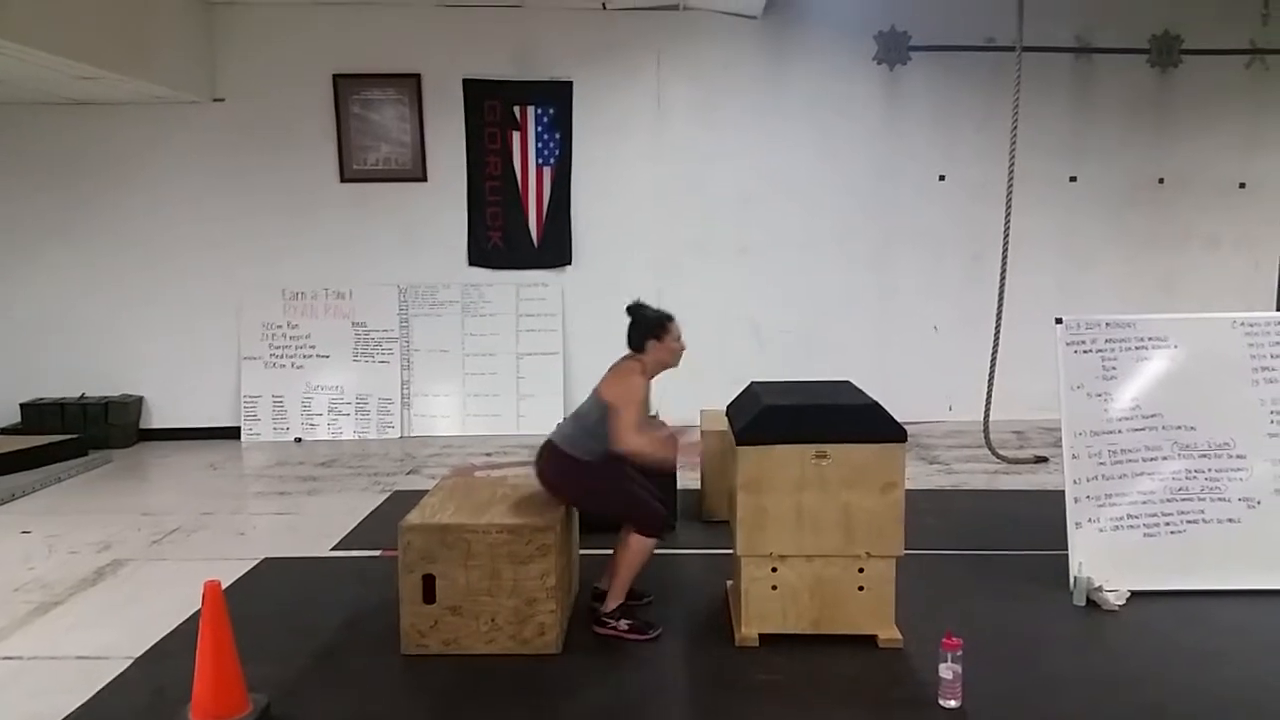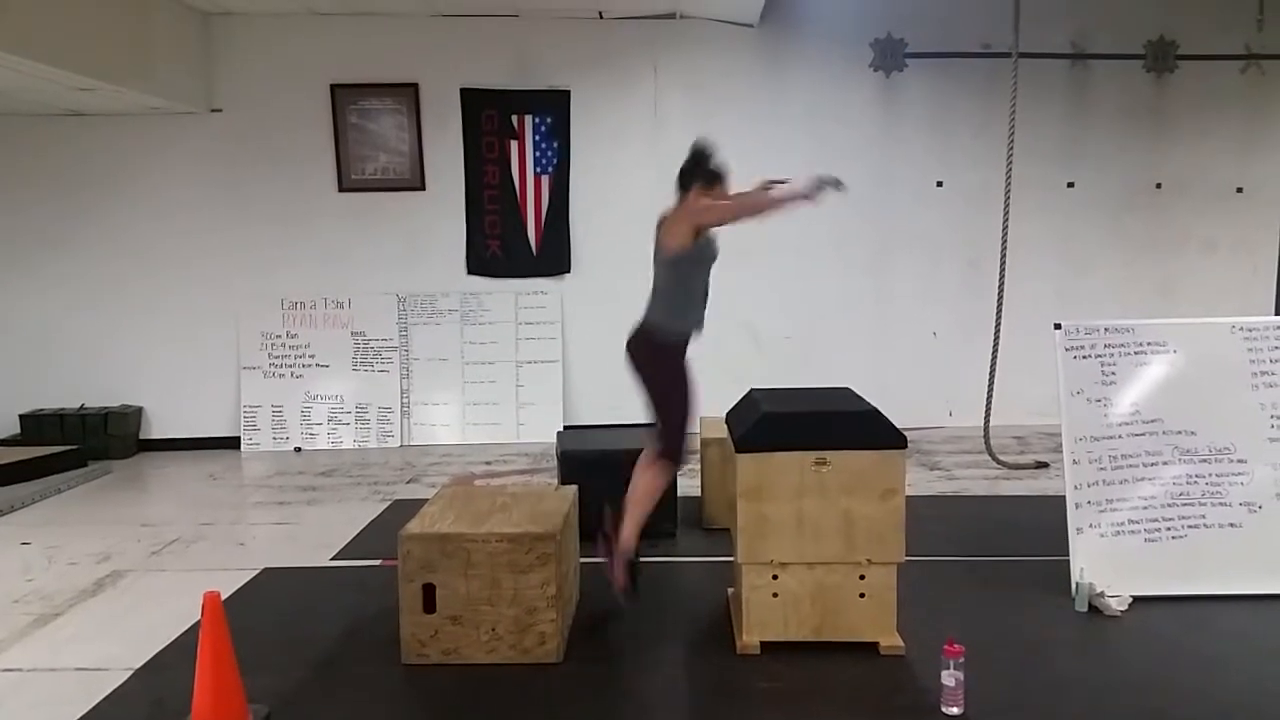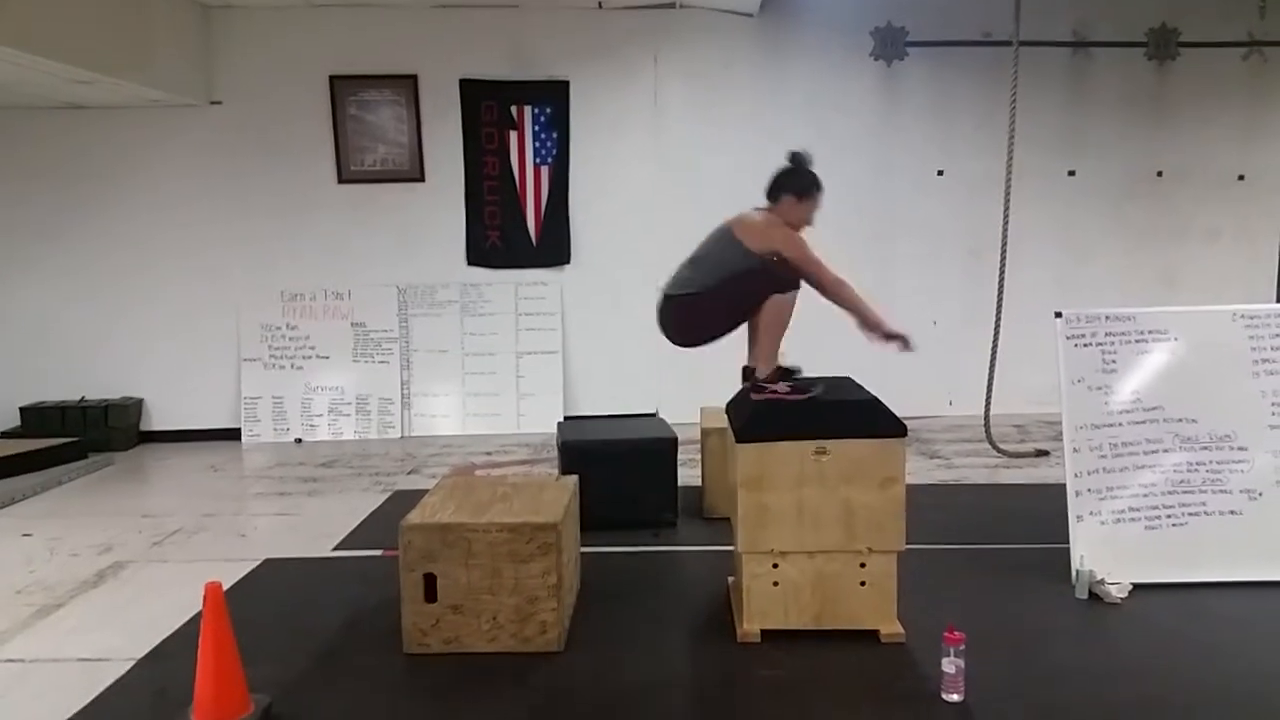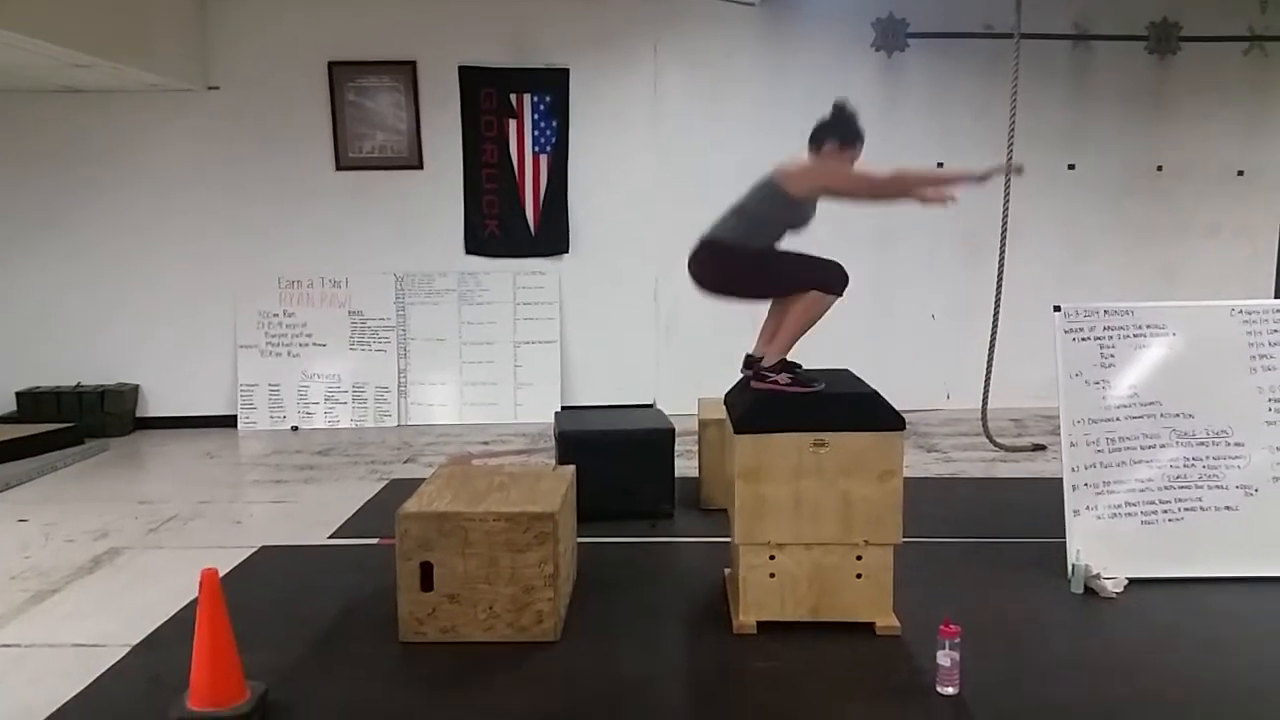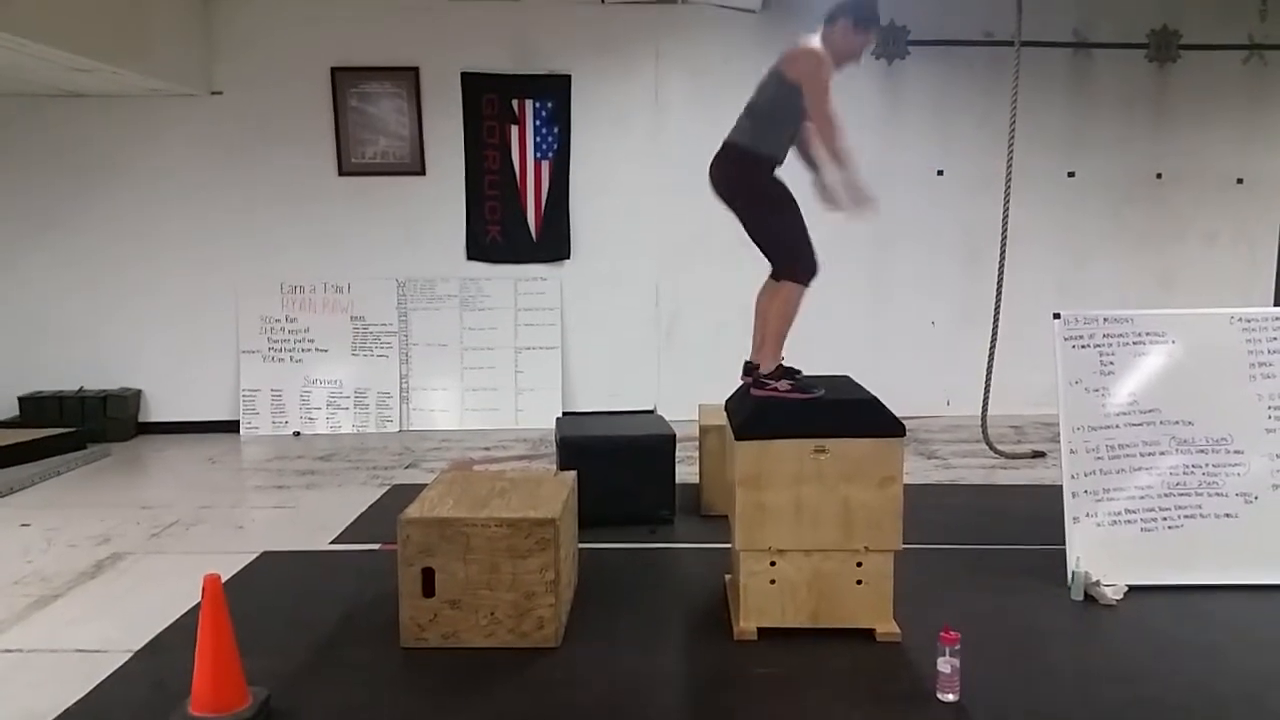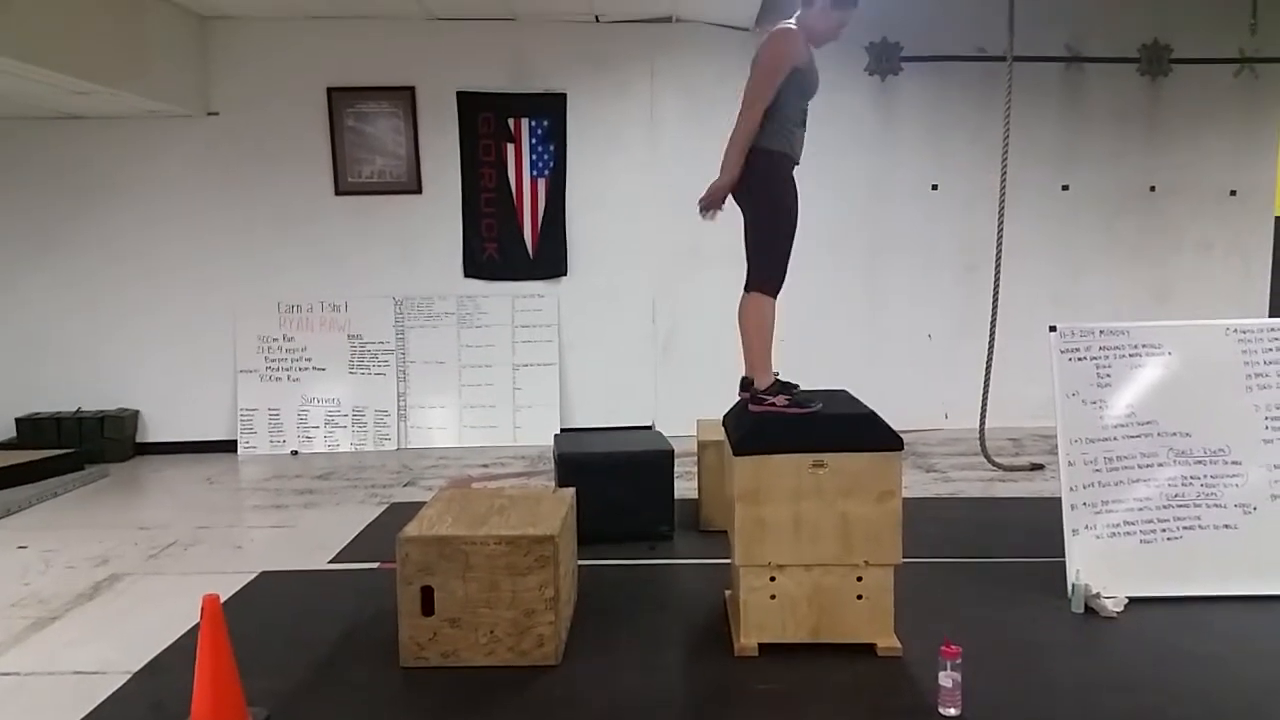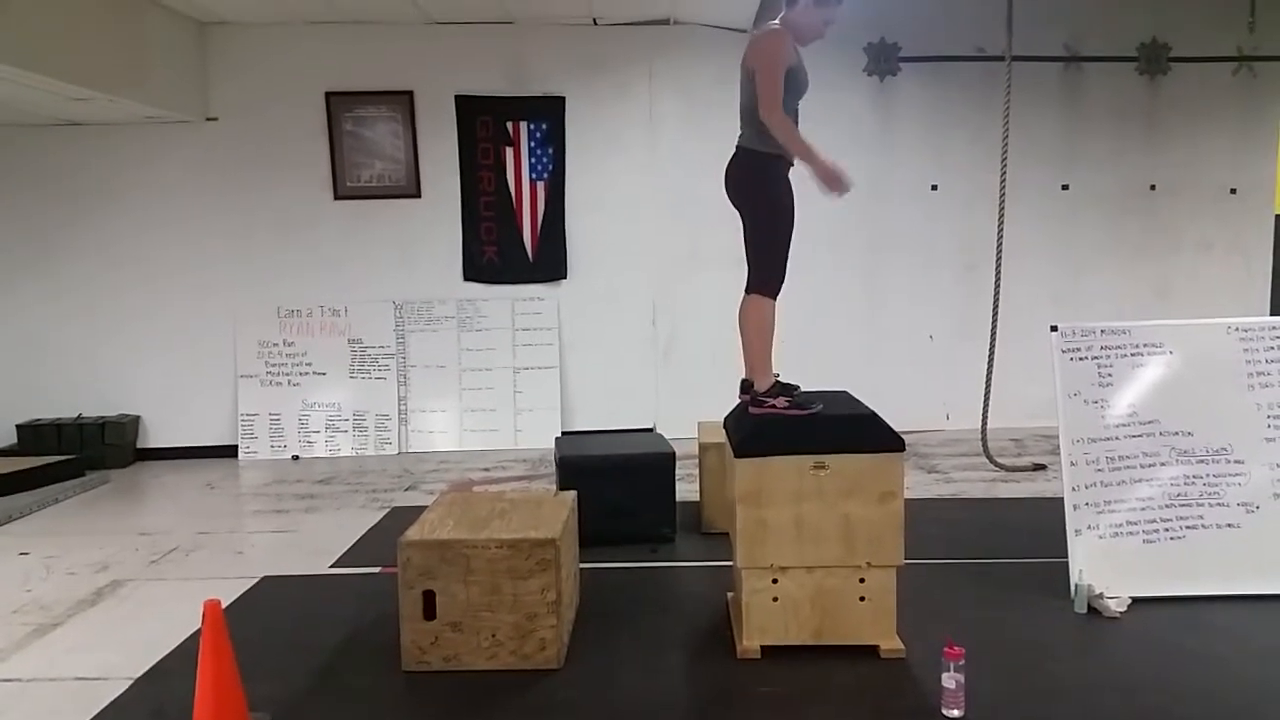
dt=0.3s
person 1, frame 1
left shoulder: (634, 370)
right shoulder: (633, 380)
right elbow: (629, 442)
left wrist: (663, 433)
right wrist: (672, 454)
left hip: (575, 457)
right hip: (564, 465)
left knee: (649, 502)
right knee: (653, 519)
left ankle: (608, 587)
right ankle: (612, 613)
person 1, frame 2
left shoulder: (678, 220)
right shoulder: (687, 218)
left elbow: (741, 205)
right elbow: (752, 206)
left wrist: (766, 188)
right wrist: (806, 189)
left hip: (655, 343)
right hip: (659, 348)
left knee: (669, 447)
right knee: (670, 453)
left ankle: (620, 530)
right ankle: (625, 550)
person 1, frame 3
left shoulder: (760, 225)
right shoulder: (776, 233)
left elbow: (818, 279)
right elbow: (828, 283)
left wrist: (864, 318)
right wrist: (878, 324)
left hip: (686, 307)
right hip: (684, 315)
right knee: (783, 276)
left ankle: (759, 368)
right ankle: (764, 376)
person 1, frame 4
left shoulder: (812, 173)
right shoulder: (818, 174)
left elbow: (865, 190)
right elbow: (891, 183)
left wrist: (924, 195)
right wrist: (971, 176)
left hip: (722, 257)
right hip: (723, 263)
left knee: (807, 281)
right knee: (831, 279)
left ankle: (760, 359)
right ankle: (767, 366)
person 1, frame 5
left shoulder: (808, 57)
right shoulder: (814, 56)
left elbow: (804, 128)
right elbow: (822, 120)
left wrist: (821, 177)
right wrist: (850, 177)
left hip: (747, 166)
right hip: (745, 167)
left knee: (789, 267)
right knee: (799, 265)
left ankle: (760, 364)
right ankle: (766, 373)
person 1, frame 6
left shoulder: (795, 44)
right shoulder: (788, 39)
left elbow: (760, 110)
right elbow: (751, 109)
left wrist: (730, 179)
right wrist: (728, 176)
left hip: (768, 170)
right hip: (765, 169)
left knee: (764, 279)
right knee: (765, 279)
left ankle: (756, 379)
right ankle: (762, 388)
person 1, frame 7
left shoulder: (780, 44)
right shoulder: (774, 39)
right elbow: (771, 112)
right wrist: (816, 162)
left hip: (759, 170)
right hip: (761, 171)
left knee: (763, 281)
right knee: (766, 281)
left ankle: (756, 380)
right ankle: (763, 390)
